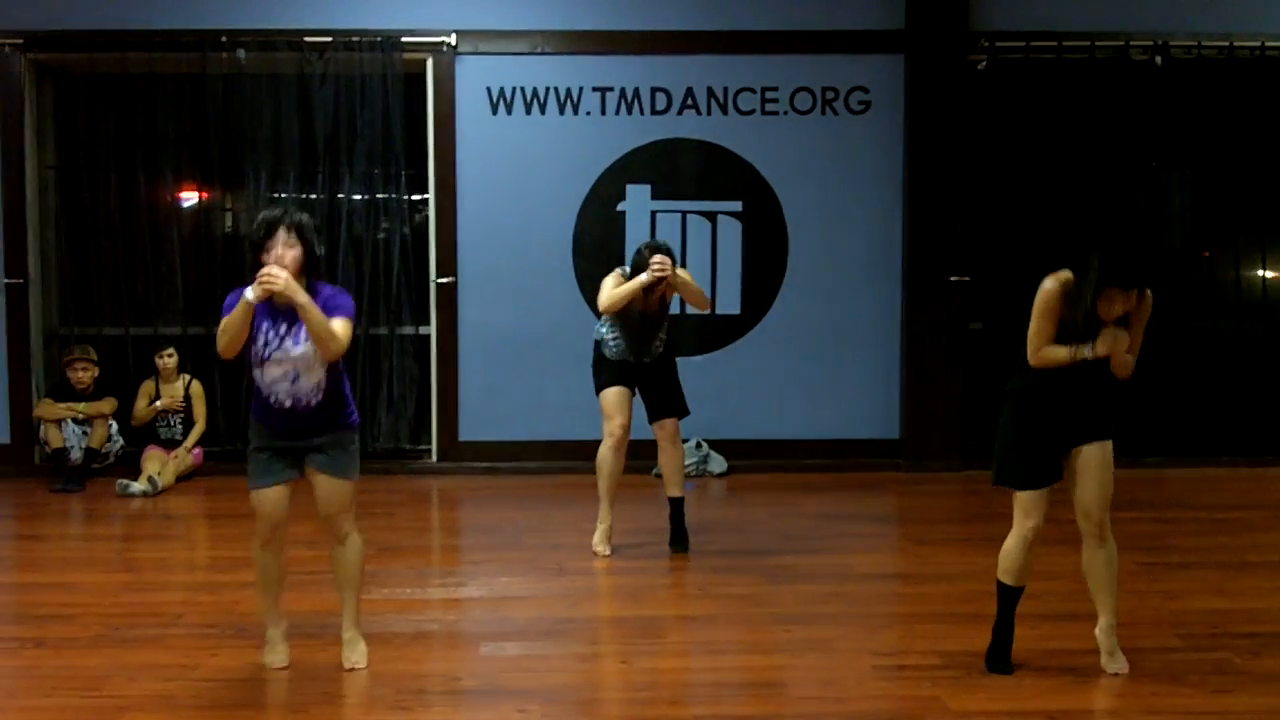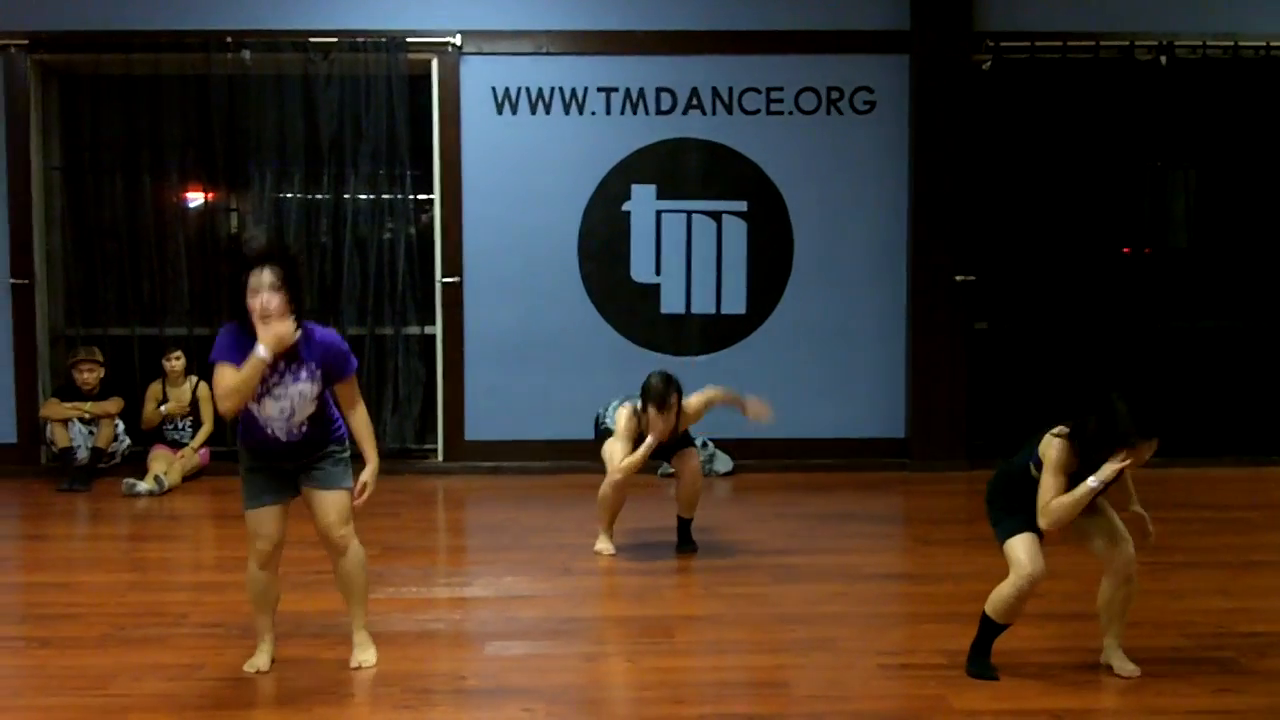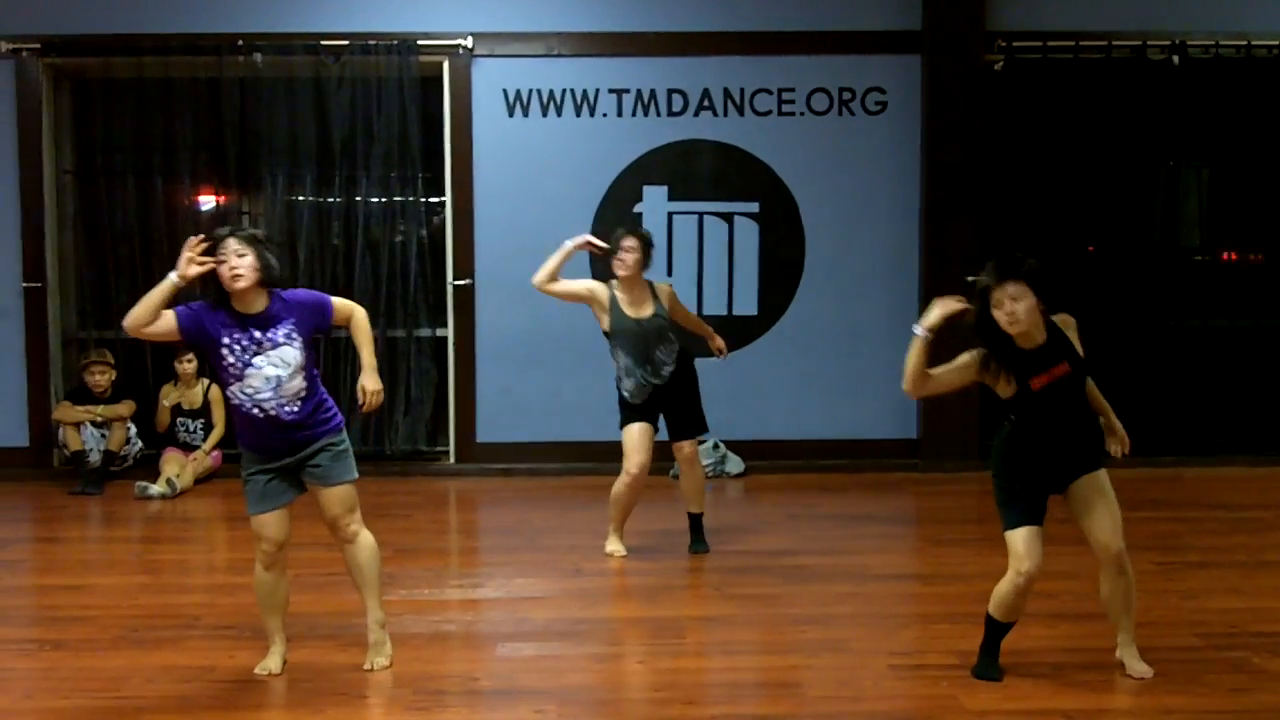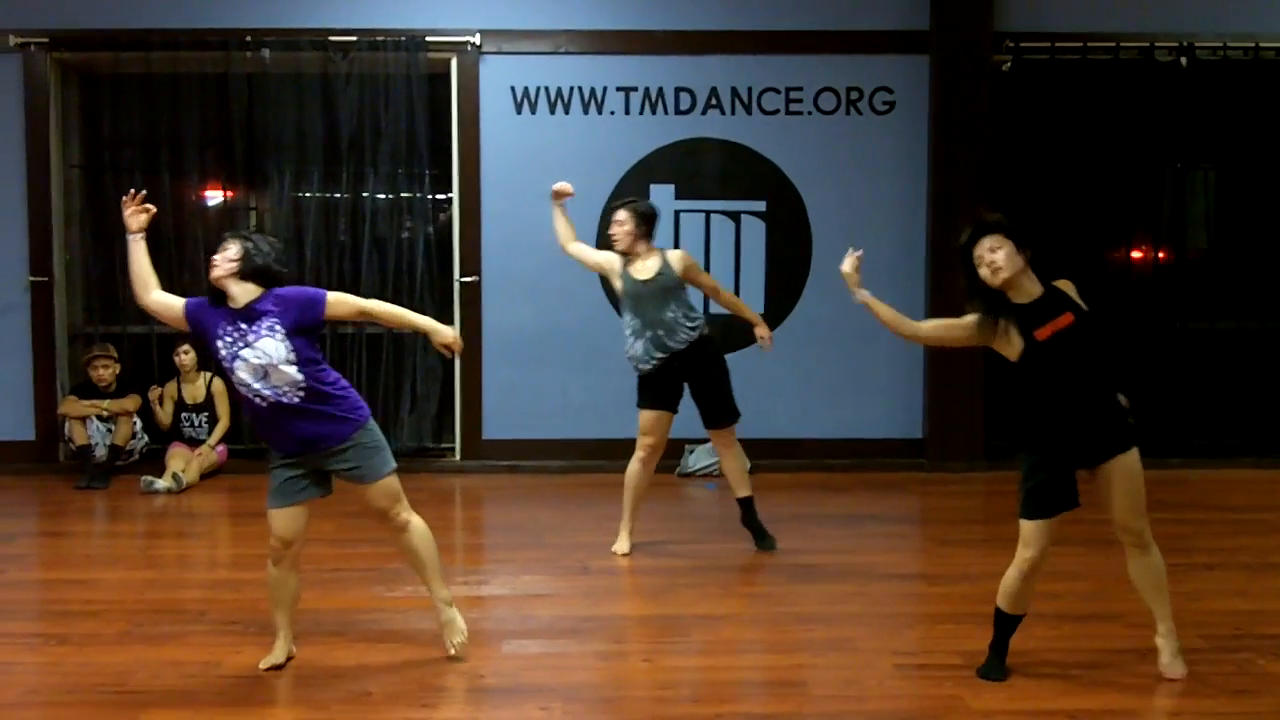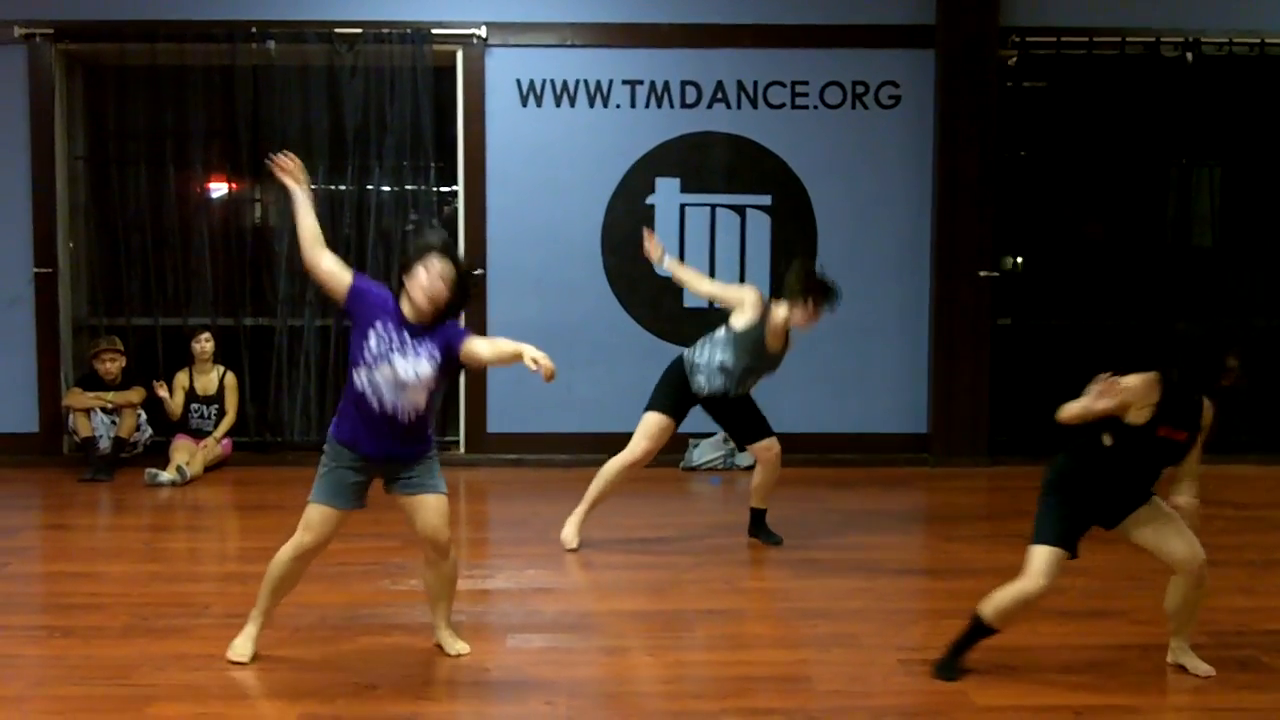
dt=0.7s
person 1, frame 1
left shoulder: (333, 300)
right shoulder: (243, 300)
left elbow: (334, 349)
right elbow: (226, 349)
left wrist: (299, 298)
right wrist: (252, 296)
left hip: (331, 431)
right hip: (271, 434)
left knee: (340, 523)
right knee: (270, 527)
left ankle: (351, 633)
right ankle: (275, 629)
person 1, frame 2
left shoulder: (325, 343)
right shoulder: (233, 339)
left elbow: (352, 404)
right elbow: (227, 404)
left wrist: (371, 462)
right wrist: (263, 350)
left hip: (322, 452)
right hip: (261, 460)
left knee: (339, 536)
right knee: (264, 549)
left ankle: (360, 633)
right ankle: (265, 641)
person 1, frame 3
left shoulder: (297, 305)
right shoulder: (208, 319)
left elbow: (354, 312)
right elbow: (136, 325)
left wrist: (370, 369)
right wrist: (177, 277)
left hip: (322, 437)
right hip: (262, 454)
left knee: (348, 526)
right knee: (269, 548)
left ankle: (377, 628)
right ankle: (276, 645)
person 1, frame 4
left shoulder: (289, 303)
right shoulder: (209, 316)
left elbow: (361, 307)
right elbow: (148, 296)
left wrist: (430, 326)
right wrist: (135, 236)
left hip: (347, 429)
right hip: (289, 450)
left knee: (397, 516)
right knee: (282, 545)
left ankle: (445, 605)
right ankle: (283, 640)
person 1, frame 5
left shoulder: (447, 333)
right shoulder: (372, 301)
left elbow: (488, 351)
right elbow: (315, 258)
left wrist: (527, 352)
right wrist: (300, 193)
left hip: (413, 454)
right hip: (351, 449)
left knee: (436, 539)
right knee: (307, 542)
left ankle: (443, 627)
right ankle: (253, 627)
person 2, frame 1
left shoulder: (1140, 300)
right shoulder: (1057, 289)
left elbow: (1125, 370)
right elbow: (1036, 354)
left wrist: (1115, 352)
right wrist: (1092, 349)
left hip: (1090, 410)
right hip: (1034, 407)
left knee: (1095, 524)
right knee: (1028, 526)
left ankle: (1107, 630)
right ankle: (1002, 635)
person 2, frame 2
left shoulder: (1122, 447)
right shoulder: (1063, 446)
right elbow: (1047, 520)
left wrist: (1132, 501)
right wrist: (1097, 480)
right hip: (1016, 497)
left knee: (1124, 557)
right knee: (1028, 573)
left ankle: (1112, 648)
right ankle: (978, 652)
person 2, frame 3
left shoulder: (1065, 327)
right shoulder: (989, 361)
right elbow: (916, 386)
left wrist: (1108, 415)
right wrist: (925, 328)
left hip: (1079, 452)
right hip: (1022, 466)
left knee: (1113, 552)
right knee: (1025, 569)
left ankle: (1126, 646)
right ankle: (988, 652)
person 2, frame 4
left shoulder: (1066, 291)
right shoulder: (993, 324)
right elbow: (915, 330)
left wrist: (1110, 389)
right wrist: (861, 291)
left hip: (1108, 424)
right hip: (1050, 439)
left knee: (1135, 535)
right knee: (1031, 557)
left ankle: (1167, 637)
right ankle: (997, 650)
person 2, frame 5
left shoulder: (1203, 410)
right shoulder: (1145, 388)
left elbow: (1187, 469)
right elbow: (1067, 416)
left wrist: (1186, 495)
right wrist: (1092, 405)
left hip: (1125, 493)
right hip: (1074, 488)
left knee: (1192, 560)
right knee: (1034, 584)
left ankle: (1180, 649)
right ankle: (956, 651)
person 3, frame 1
left shoulder: (676, 278)
right shoulder: (617, 279)
left elbow: (703, 305)
right elbow: (604, 306)
left wrist: (675, 281)
right wrist: (645, 279)
left hip: (656, 359)
right hip: (614, 357)
left knee: (669, 433)
right knee: (617, 430)
left ankle: (677, 520)
right ankle: (604, 523)
person 3, frame 2
left shoulder: (687, 411)
right shoulder: (628, 417)
left elbow: (714, 393)
right elbow: (617, 473)
left wrist: (744, 404)
right wrist: (651, 441)
right hip: (612, 427)
left knee: (692, 469)
right knee: (619, 477)
left ankle: (684, 532)
right ankle: (604, 534)
person 3, frame 3
left shoulder: (662, 293)
right shoulder: (600, 294)
left elbow: (686, 318)
right elbow: (542, 282)
left wrist: (712, 336)
right wrist: (571, 247)
left hip: (677, 378)
right hip: (637, 392)
left knee: (688, 454)
right knee: (635, 468)
left ankle: (697, 530)
right ankle: (614, 534)
person 3, frame 4
left shoulder: (676, 260)
right shoulder: (615, 266)
left elbow: (716, 291)
right elbow: (569, 245)
left wrist: (756, 321)
right wrist: (558, 205)
left hip: (699, 353)
right hip: (657, 366)
left knee: (724, 437)
right knee: (647, 448)
left ankle: (751, 517)
right ankle: (625, 530)
person 3, frame 5
left shoulder: (785, 340)
right shoulder: (753, 303)
right elbow: (701, 286)
right wrist: (662, 259)
left hip: (728, 393)
right hip: (685, 378)
left knee: (770, 451)
right knee: (639, 453)
left ankle: (757, 523)
right ankle: (576, 520)
